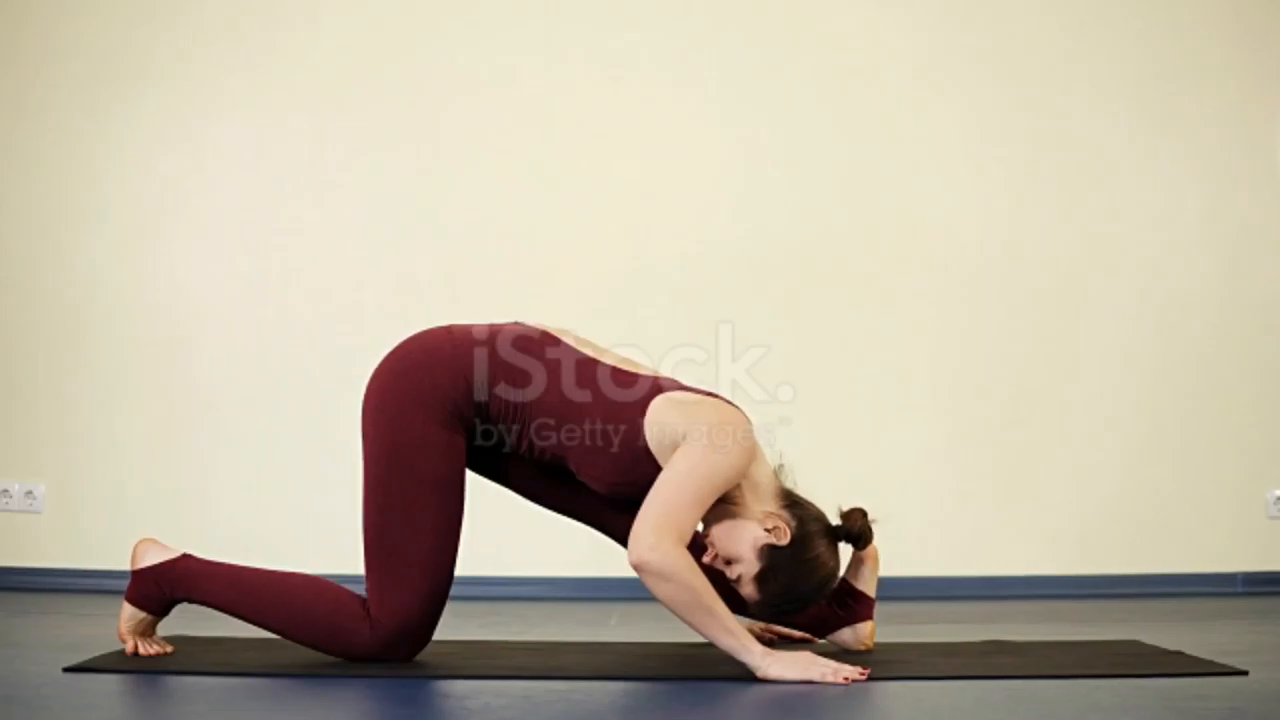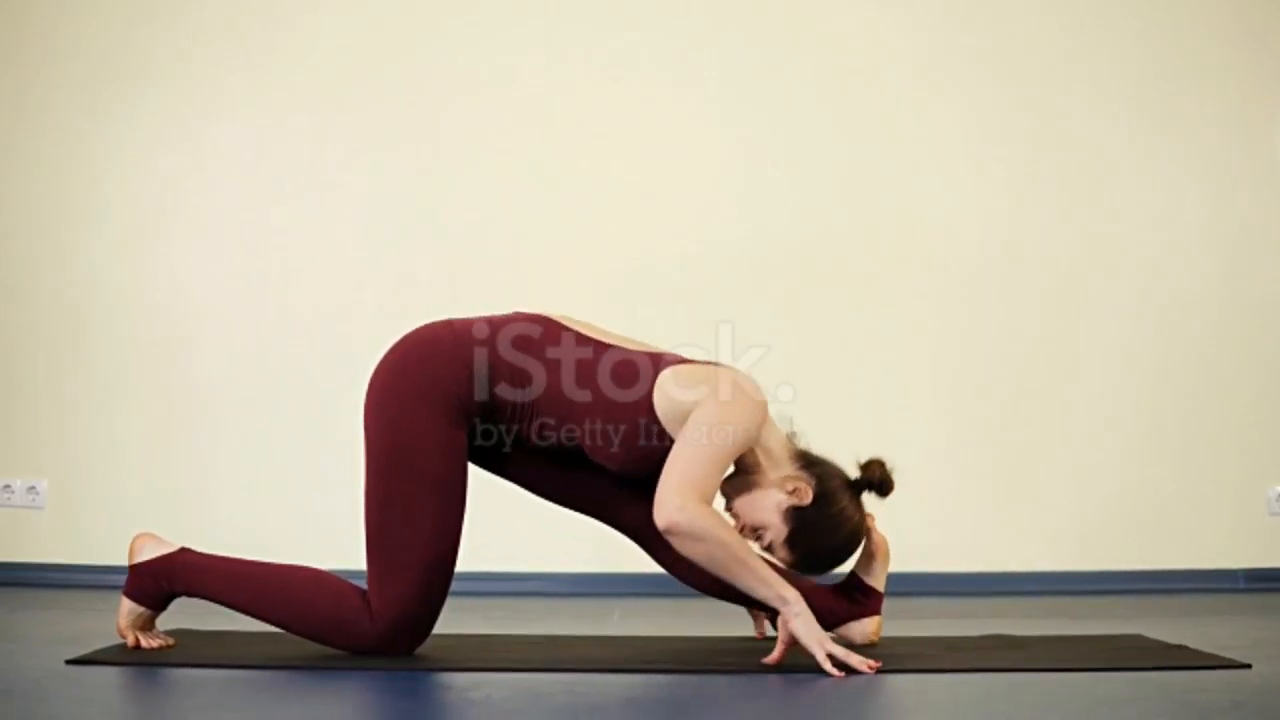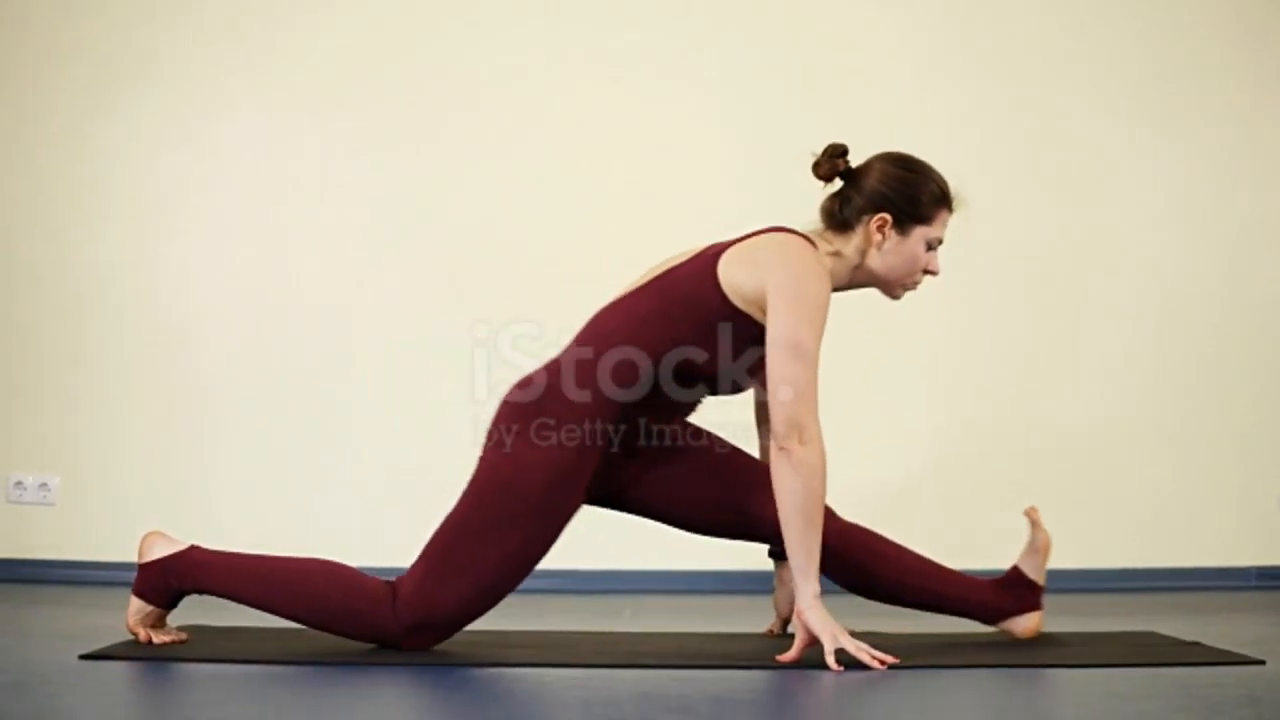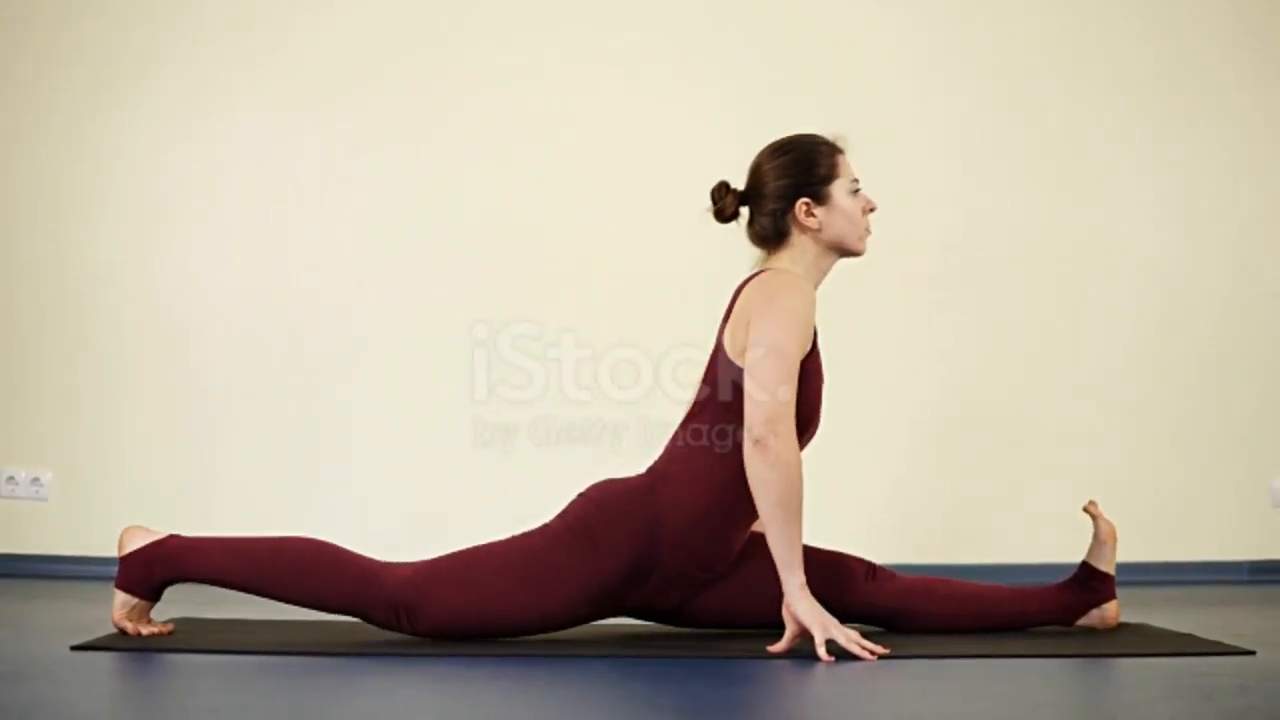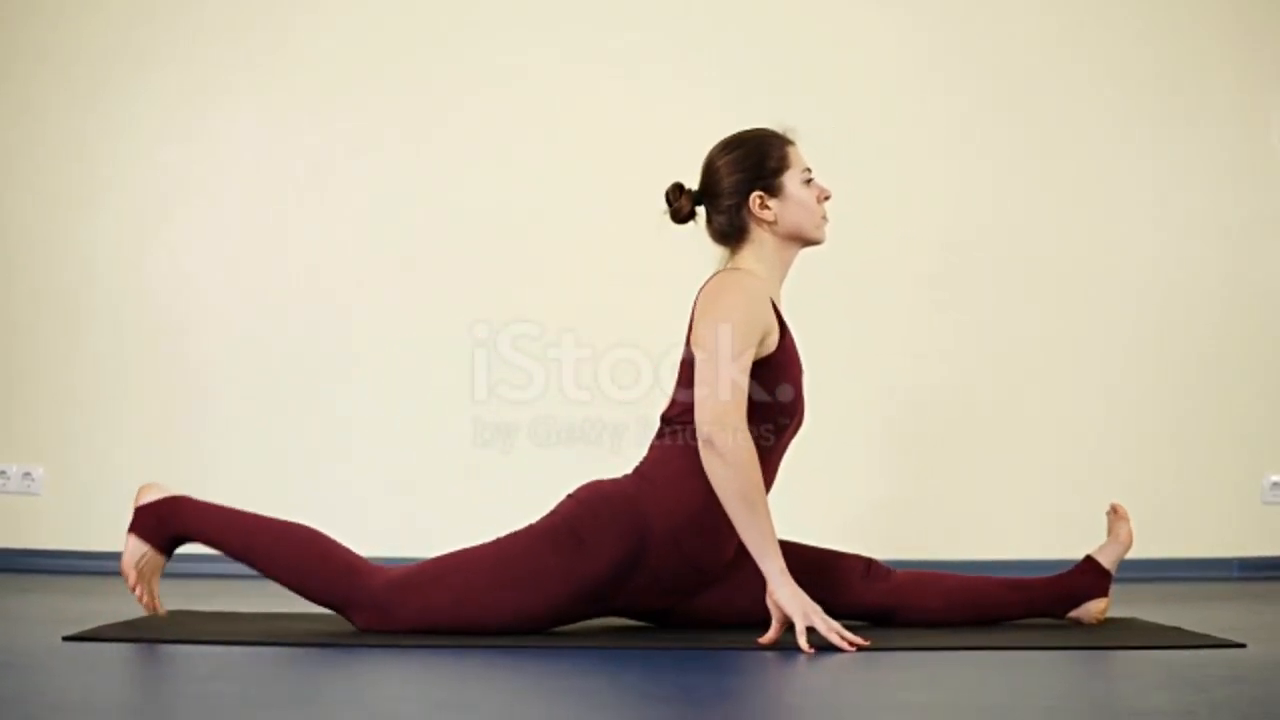
dt=1s
person 1, frame 1
left shoulder: (723, 467)
right shoulder: (727, 443)
left elbow: (668, 547)
right elbow: (652, 555)
left wrist: (738, 614)
right wrist: (757, 654)
left hip: (480, 397)
right hip: (428, 386)
right knee: (392, 633)
right ankle: (167, 574)
person 1, frame 2
left shoulder: (727, 420)
right shoulder: (739, 411)
left elbow: (669, 518)
right elbow: (681, 518)
right wrist: (787, 599)
left hip: (487, 394)
right hip: (431, 383)
right knee: (390, 628)
right ankle: (165, 569)
person 1, frame 3
left shoulder: (791, 266)
right shoulder: (800, 267)
left elbow: (774, 436)
right elbow: (796, 438)
left wrist: (796, 564)
right wrist: (812, 601)
left hip: (621, 432)
right hip: (556, 431)
left knee: (817, 525)
right knee: (407, 619)
left ankle: (1002, 602)
right ankle: (178, 566)
person 1, frame 4
left shoulder: (773, 293)
right shoulder: (785, 291)
right elbow: (767, 439)
left wrist: (785, 577)
right wrist: (797, 593)
left hip: (684, 561)
right hip: (626, 543)
left knee: (879, 596)
right knee: (395, 599)
person 1, frame 5
left shoulder: (751, 301)
right shoulder: (739, 291)
right elbow: (718, 430)
left wrist: (766, 574)
right wrist: (778, 577)
left hip: (677, 570)
right hip: (618, 543)
left knee: (870, 589)
right knee: (377, 598)
